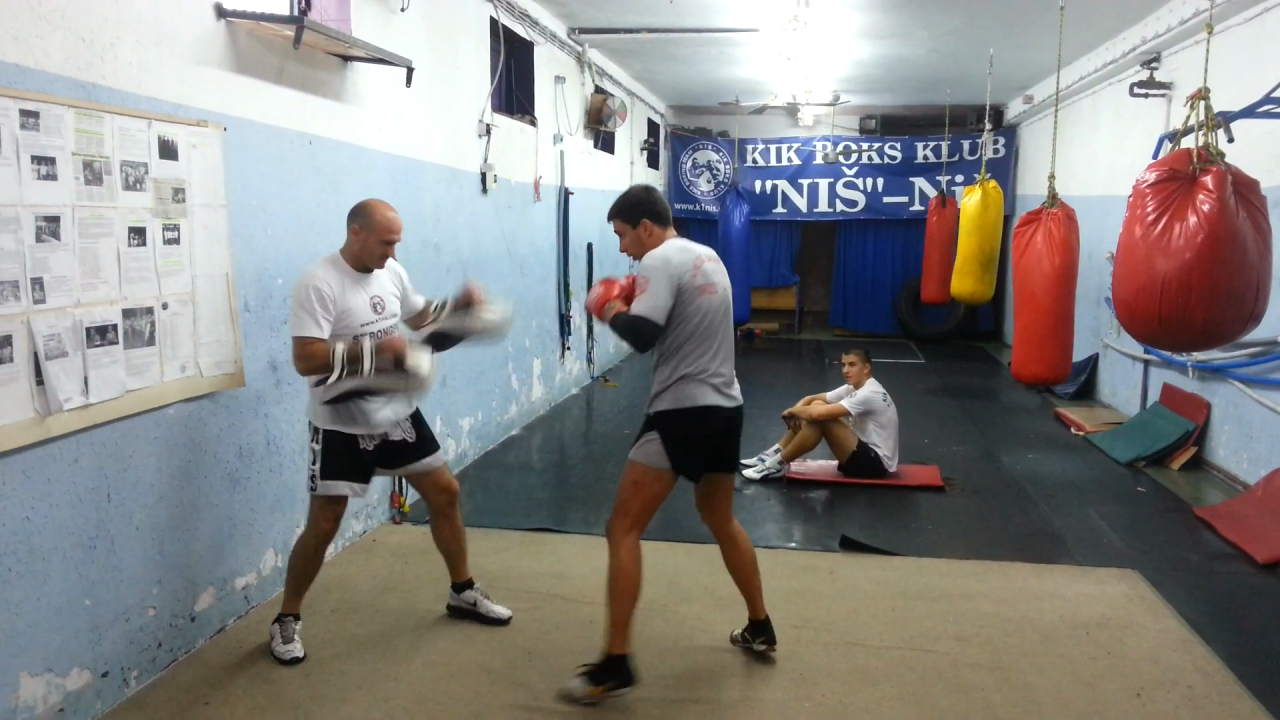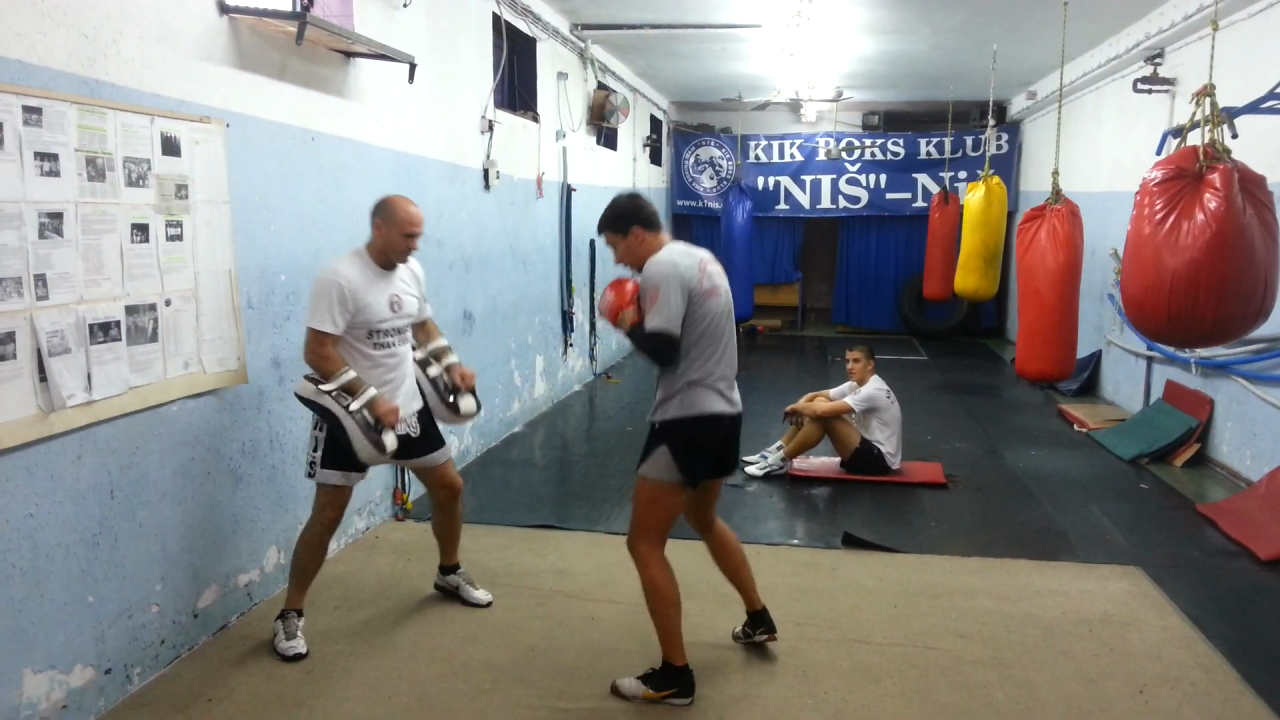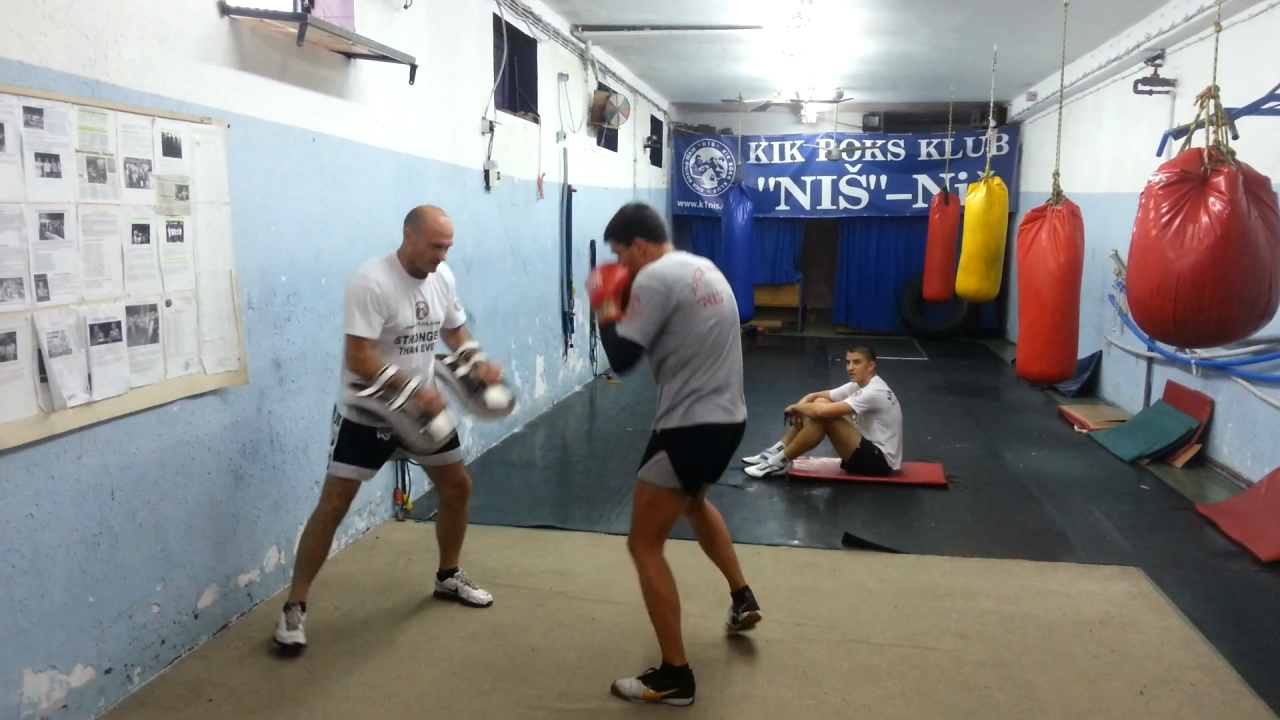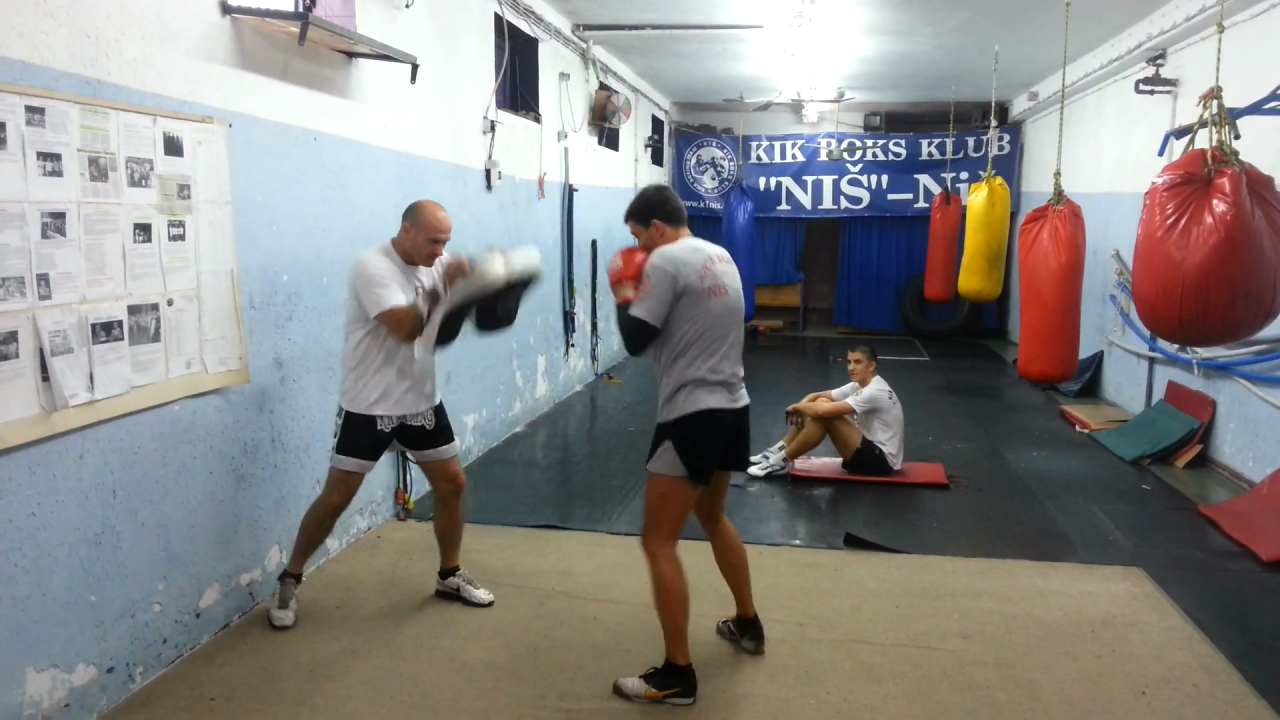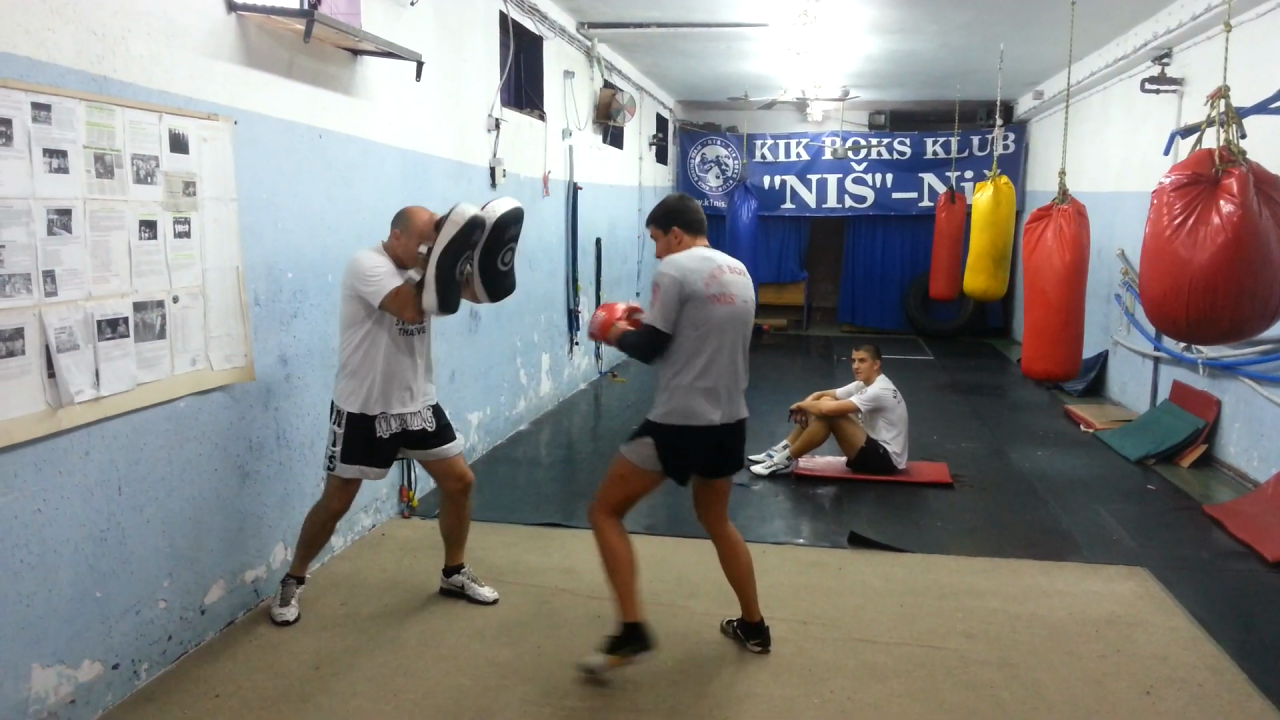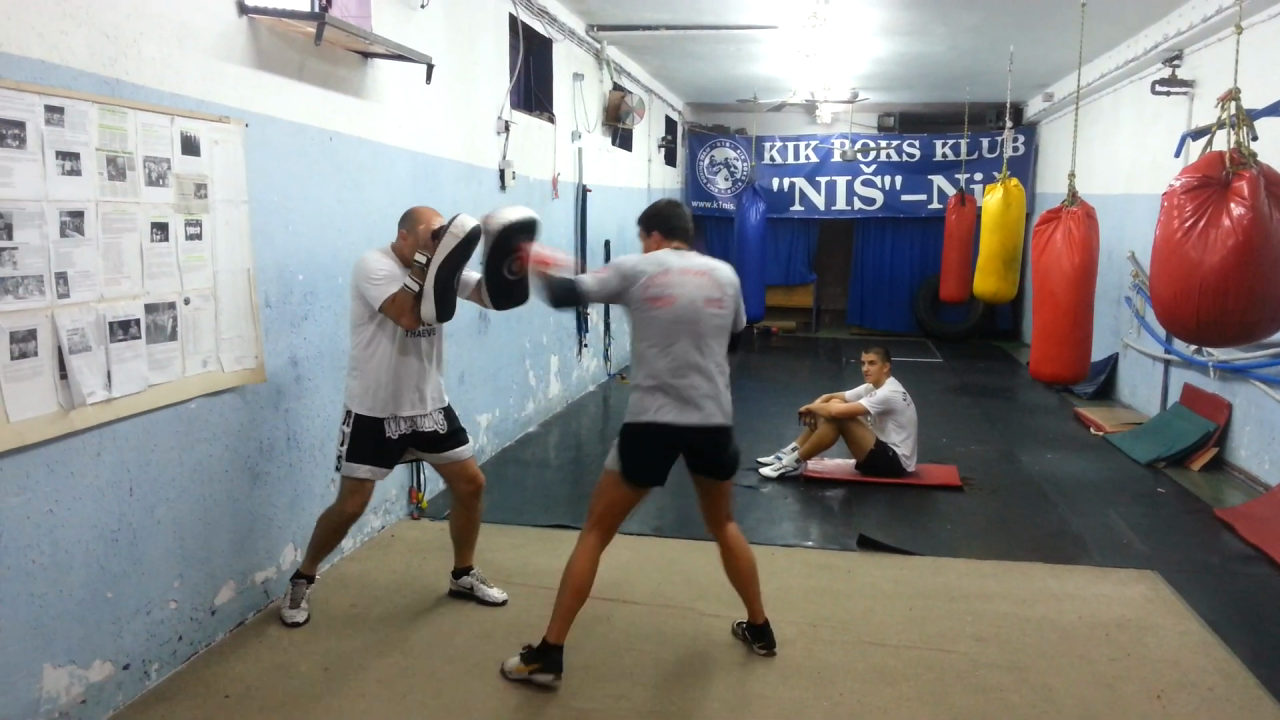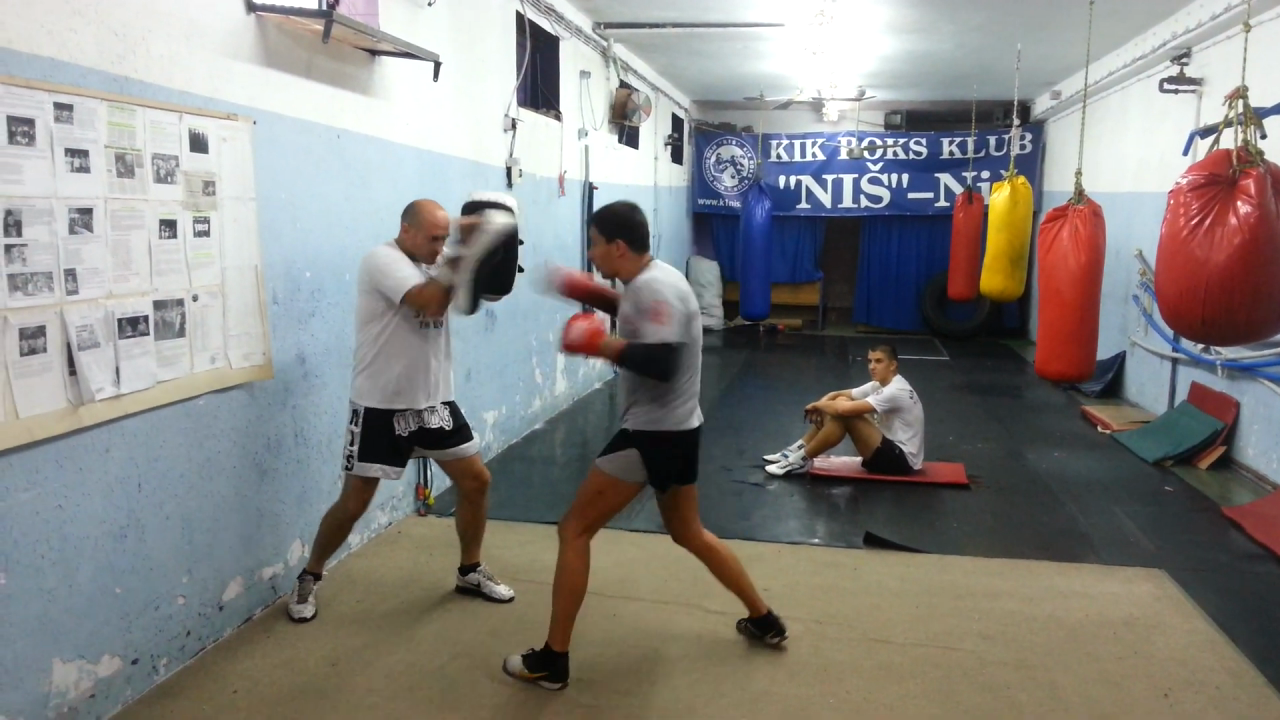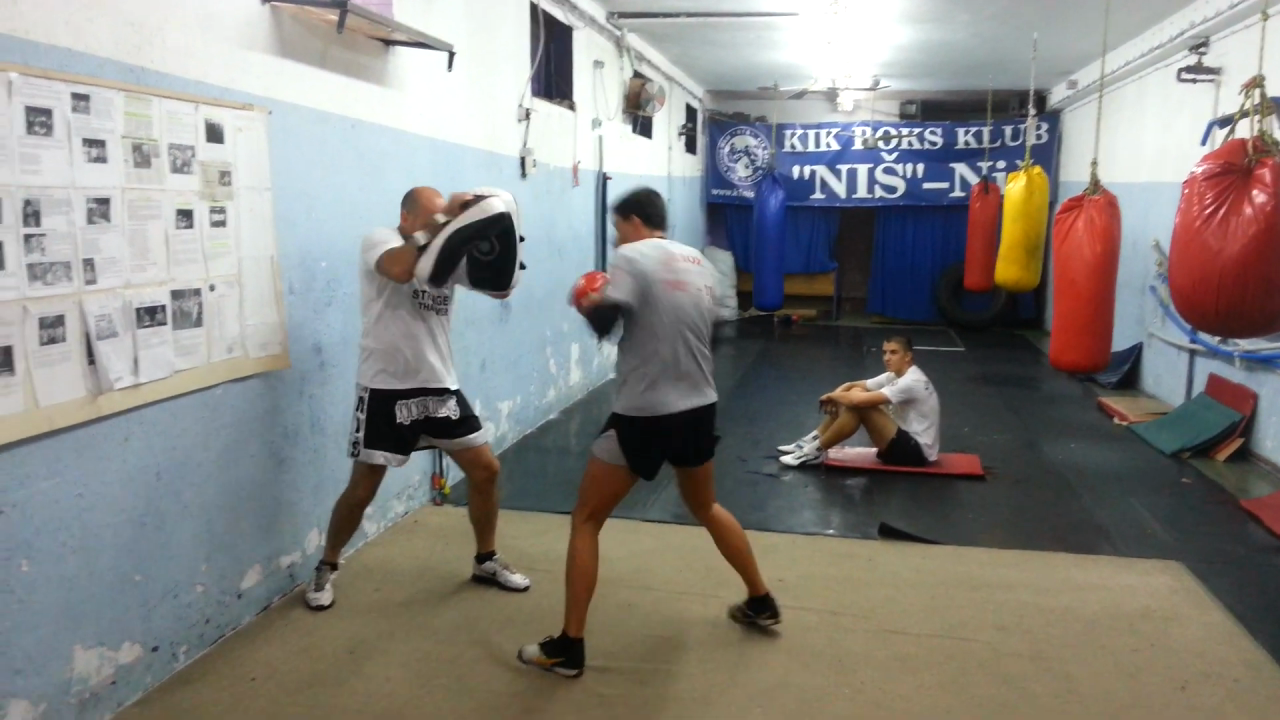
dt=0.2s
person 1, frame 1
left shoulder: (661, 261)
right shoulder: (710, 258)
left elbow: (642, 333)
left wrist: (613, 312)
right wrist: (633, 304)
left hip: (681, 412)
right hip: (726, 409)
left knee: (623, 531)
right knee: (721, 519)
left ankle: (615, 663)
right ankle: (760, 627)
person 1, frame 2
left shoulder: (663, 267)
right shoulder: (700, 258)
left elbow: (661, 349)
left wrist: (626, 321)
right wrist: (642, 315)
left hip: (686, 419)
right hip: (725, 412)
left knee: (644, 544)
right knee: (705, 520)
left ankle: (675, 674)
right ankle: (758, 619)
person 1, frame 3
left shoulder: (654, 278)
right shoulder: (703, 268)
left elbow: (622, 359)
left wrist: (607, 311)
right wrist: (629, 305)
left hip: (690, 426)
right hip: (729, 419)
left knee: (644, 546)
right knee: (694, 500)
left ankle: (674, 675)
right ankle: (742, 597)
person 1, frame 4
left shoulder: (667, 260)
right shoulder: (720, 256)
left elbow: (635, 340)
left wrist: (624, 294)
right wrist: (645, 292)
left hip: (692, 415)
right hip: (733, 408)
left knee: (659, 542)
right knee: (712, 515)
left ankle: (677, 674)
right ankle: (748, 623)
person 1, frame 5
left shoulder: (675, 269)
right shoulder: (740, 271)
left elbow: (649, 347)
left wrist: (614, 330)
right wrist: (645, 319)
left hip: (679, 421)
right hip: (730, 419)
left knee: (604, 511)
right knee: (716, 519)
left ankle: (631, 630)
right ankle: (753, 626)
person 1, frame 6
left shoulder: (637, 268)
right shoulder: (726, 274)
left elbow: (566, 296)
left wrist: (541, 269)
left hip: (651, 425)
right hip: (713, 423)
left knee: (596, 532)
right knee: (723, 525)
left ankle: (548, 654)
right ankle: (760, 629)
person 1, frame 7
left shoulder: (652, 288)
right shoulder: (653, 279)
left elbow: (661, 364)
left wrist: (604, 346)
right wrist: (593, 293)
left hip: (652, 432)
right hip: (682, 429)
left knee: (574, 530)
right knee: (688, 532)
left ankle: (553, 659)
right ankle: (764, 620)
person 1, frame 8
left shoulder: (632, 256)
right shoulder: (699, 264)
left elbow: (602, 314)
left wrist: (587, 301)
left hip: (644, 415)
right hip: (699, 408)
left knee: (586, 520)
right knee: (706, 508)
left ankle: (568, 645)
right ankle: (761, 601)
person 2, frame 1
left shoulder: (392, 272)
right shoulder: (316, 283)
left elbow: (421, 319)
right elbow: (305, 361)
left wrist: (458, 304)
right wrist: (371, 350)
left hip: (398, 413)
right hip: (341, 425)
left knee: (445, 492)
right knee: (322, 527)
left ankle: (463, 591)
right ankle: (287, 620)
person 2, frame 2
left shoulder: (411, 271)
right shoulder: (339, 277)
right elbow: (317, 353)
left wrist: (450, 365)
right wrist: (367, 401)
left hip: (406, 406)
left knee: (449, 487)
right knee: (326, 516)
left ankle: (449, 573)
right ankle: (290, 615)
person 2, frame 3
left shoulder: (442, 277)
right shoulder: (371, 282)
left elbow: (455, 331)
right elbow: (357, 359)
left wrist: (478, 365)
right wrist: (412, 393)
left hip: (423, 407)
right hip: (366, 413)
left knee: (458, 487)
right knee: (333, 506)
left ankle: (449, 577)
right ankle: (294, 607)
person 2, frame 4
left shoulder: (434, 265)
right shoulder: (372, 267)
right elbow: (404, 328)
right wrist: (443, 285)
left hip: (421, 400)
right hip: (368, 405)
left knee: (452, 483)
right knee: (336, 497)
left ankle: (450, 576)
right ankle: (290, 579)
person 2, frame 5
left shoulder: (426, 262)
right shoulder: (366, 265)
left elbow: (482, 291)
right elbow: (411, 309)
right wrist: (429, 250)
left hip: (417, 401)
right hip: (363, 407)
left knee: (459, 481)
right knee: (336, 503)
left ankle: (455, 574)
right ankle: (292, 581)
person 2, frame 6
right shoulder: (373, 265)
right elbow: (408, 316)
right wrist: (425, 256)
left hip: (429, 404)
right hip: (374, 409)
left knee: (471, 484)
right knee: (350, 505)
left ankle: (463, 575)
right ankle: (303, 580)
person 2, frame 7
left shoulder: (441, 260)
right shoulder: (381, 260)
left elbow: (492, 288)
right elbow: (431, 304)
left wrist: (494, 246)
right wrist: (462, 251)
left hip: (433, 399)
right hip: (381, 405)
left knee: (477, 480)
right knee: (354, 503)
left ankle: (470, 572)
right ankle: (310, 576)
person 2, frame 8
right shoulder: (379, 240)
right elbow: (401, 270)
right wrist: (443, 220)
left hip: (441, 387)
right hip: (386, 390)
left knee: (486, 470)
right knee: (361, 490)
left ankle: (486, 561)
right ankle: (326, 567)
